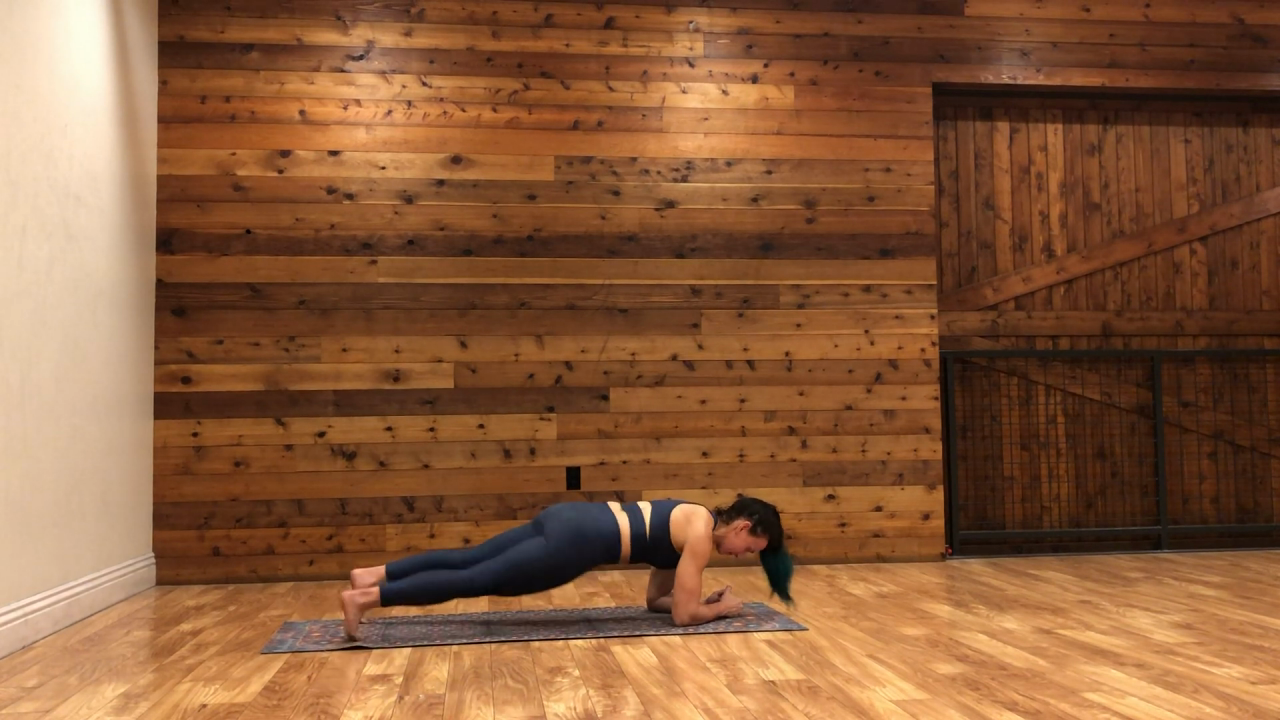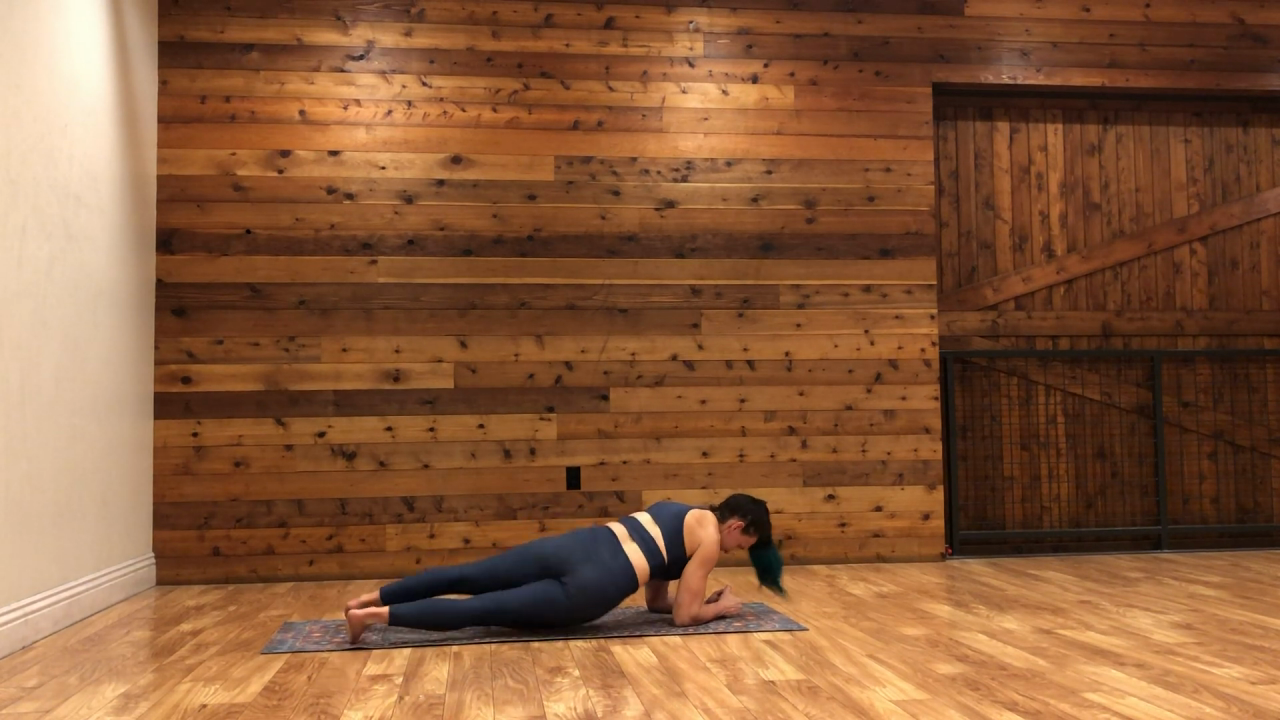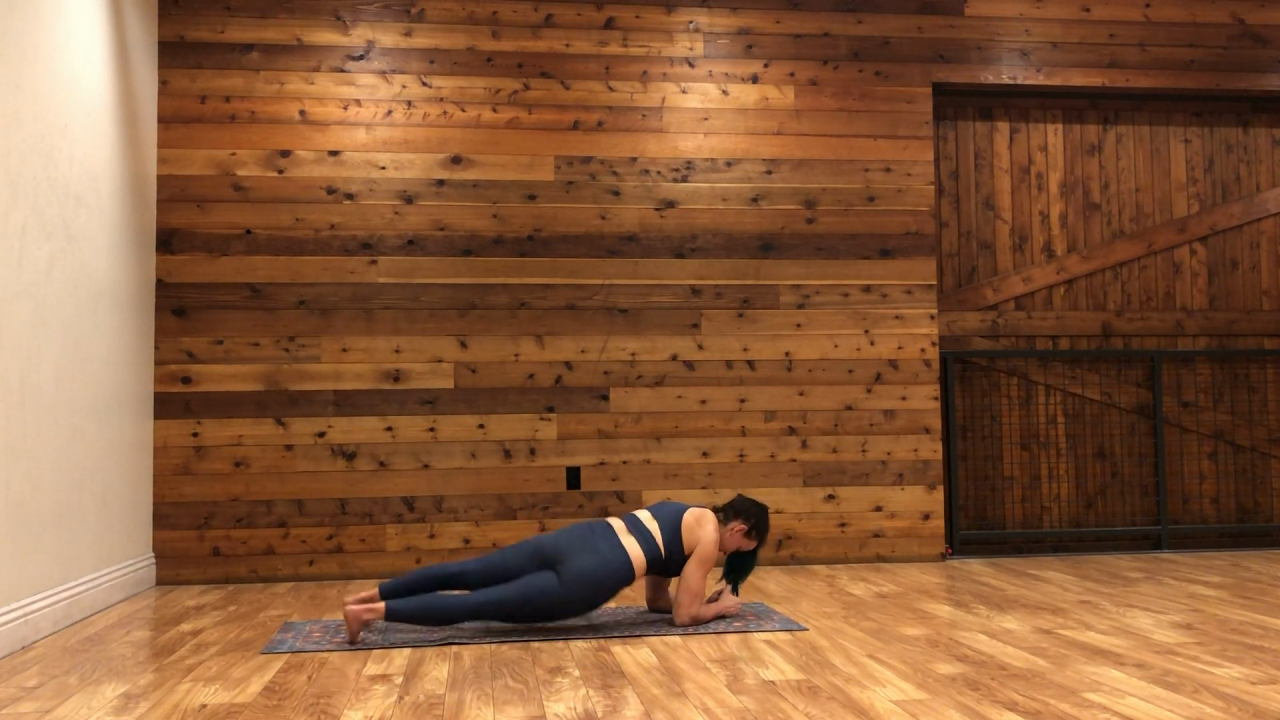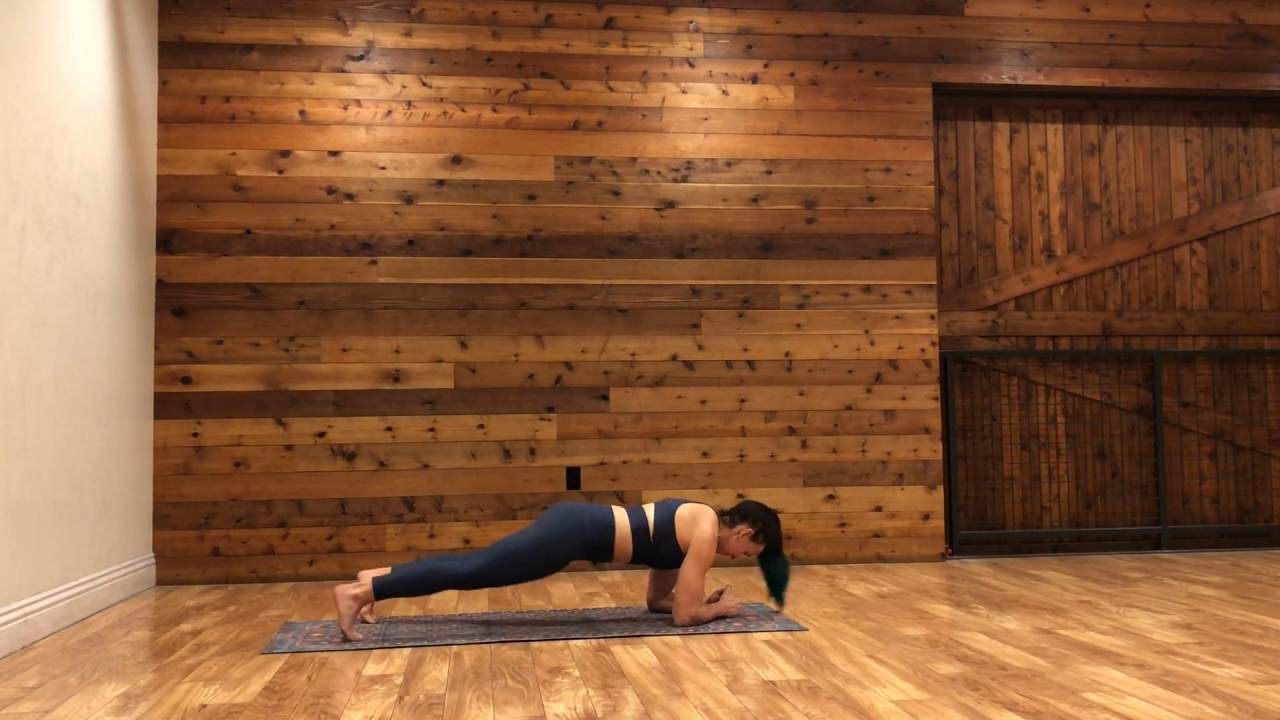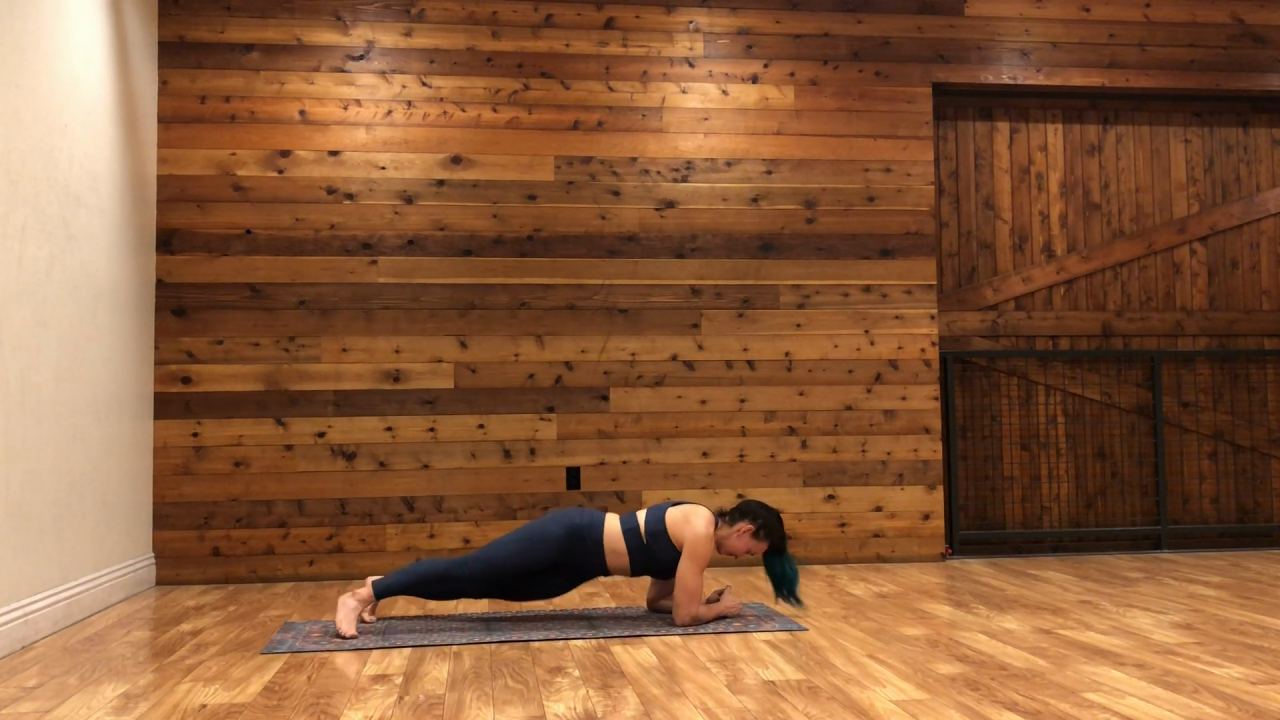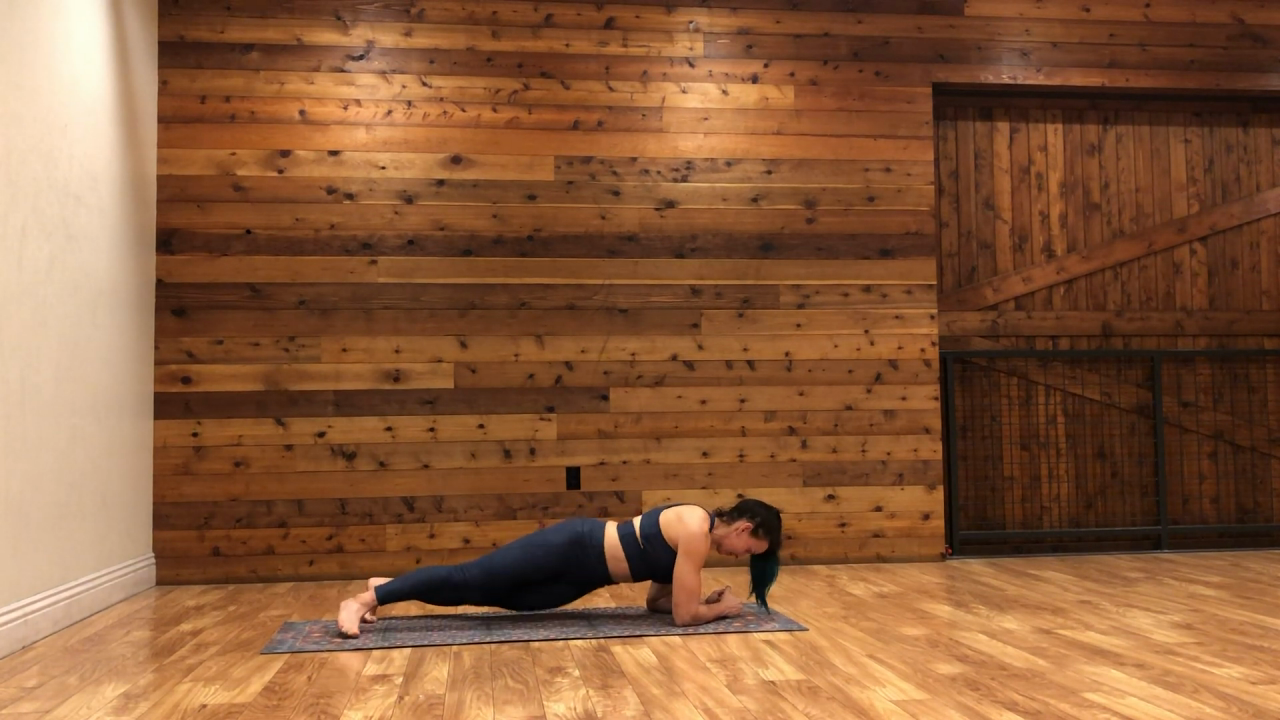
dt=0.3s
person 1, frame 1
left shoulder: (688, 519)
right shoulder: (702, 532)
left elbow: (657, 598)
right elbow: (683, 614)
left wrist: (703, 598)
right wrist: (721, 607)
left hip: (569, 517)
right hip: (578, 539)
left knee: (466, 561)
right knee: (470, 581)
left ankle: (375, 575)
right ankle: (365, 598)
person 1, frame 2
left shoulder: (681, 514)
right shoulder: (709, 535)
left elbow: (656, 598)
right elbow: (683, 615)
left wrist: (703, 599)
right wrist: (720, 607)
left hip: (571, 546)
right hip: (589, 587)
left knee: (466, 579)
right knee: (478, 609)
left ankle: (372, 599)
right ankle: (373, 615)
person 1, frame 3
left shoulder: (686, 517)
right shoulder: (708, 535)
left elbow: (656, 598)
right elbow: (683, 615)
left wrist: (703, 599)
right wrist: (720, 607)
left hip: (573, 537)
right hip: (588, 574)
left knee: (464, 575)
right knee: (474, 605)
left ankle: (370, 593)
right ankle: (368, 609)
person 1, frame 4
left shoulder: (692, 520)
right shoulder: (706, 532)
left elbow: (657, 599)
right elbow: (683, 614)
left wrist: (705, 598)
right wrist: (720, 608)
left hip: (571, 520)
right hip: (572, 532)
left knee: (471, 564)
right knee: (468, 572)
left ankle: (378, 577)
right ankle: (358, 592)
person 1, frame 5
left shoulder: (697, 528)
right shoulder: (700, 531)
left elbow: (658, 599)
right elbow: (684, 615)
left wrist: (703, 600)
right wrist: (721, 607)
left hip: (580, 557)
right hip: (568, 536)
left knee: (485, 586)
right knee: (466, 571)
left ankle: (381, 585)
right ankle: (363, 594)
person 1, frame 6
left shoulder: (695, 528)
right shoulder: (696, 530)
left elbow: (659, 600)
right elbow: (684, 615)
left wrist: (705, 599)
right wrist: (721, 607)
left hip: (582, 576)
right hip: (570, 550)
left knee: (482, 595)
right knee: (469, 578)
left ankle: (385, 586)
right ankle: (367, 598)
